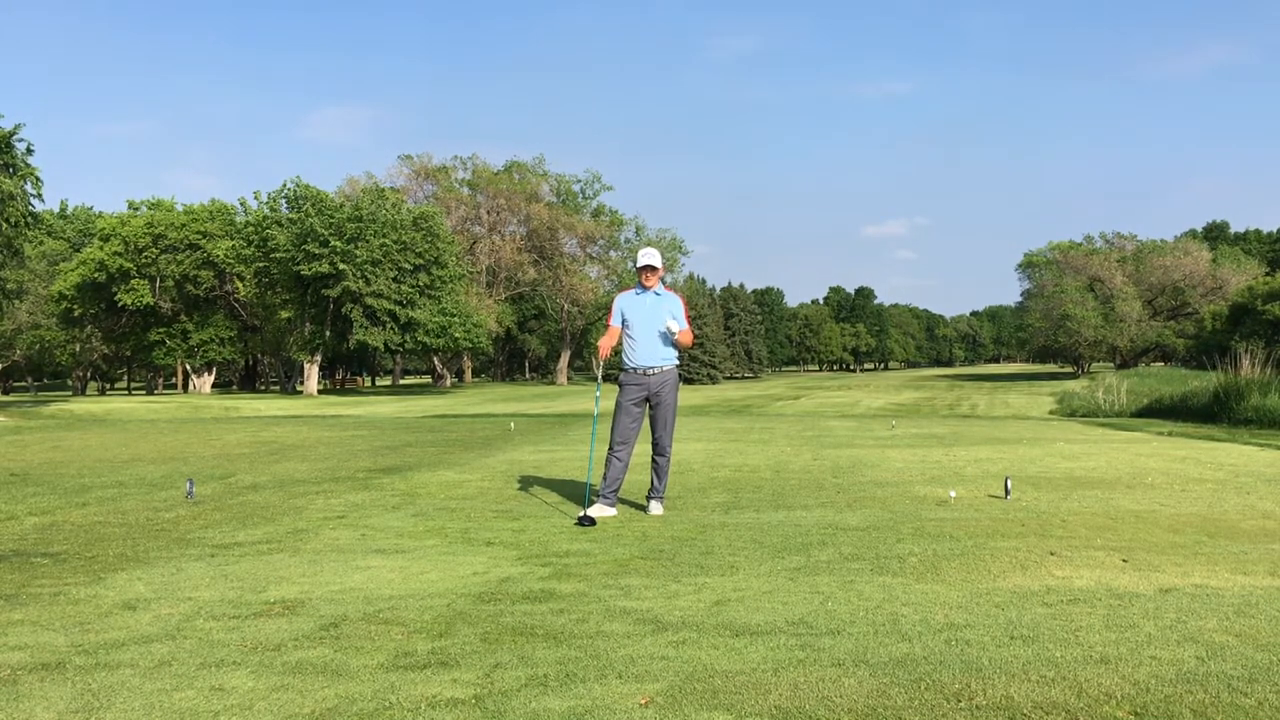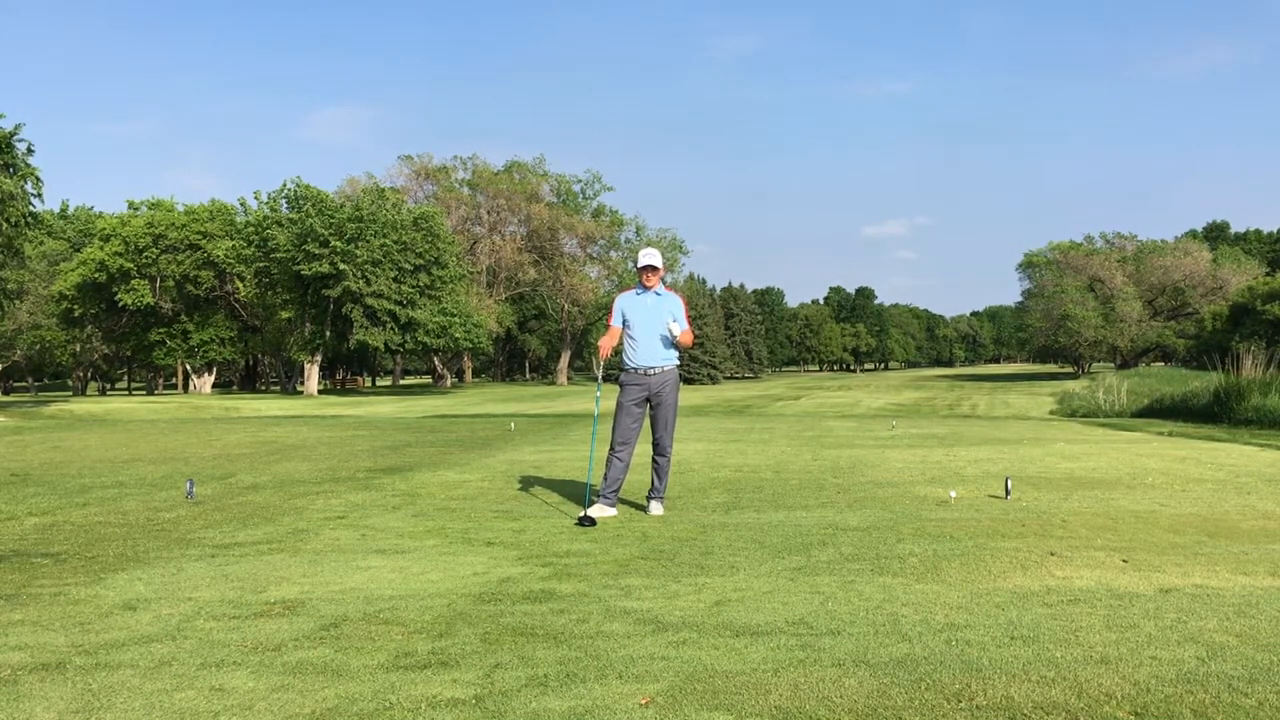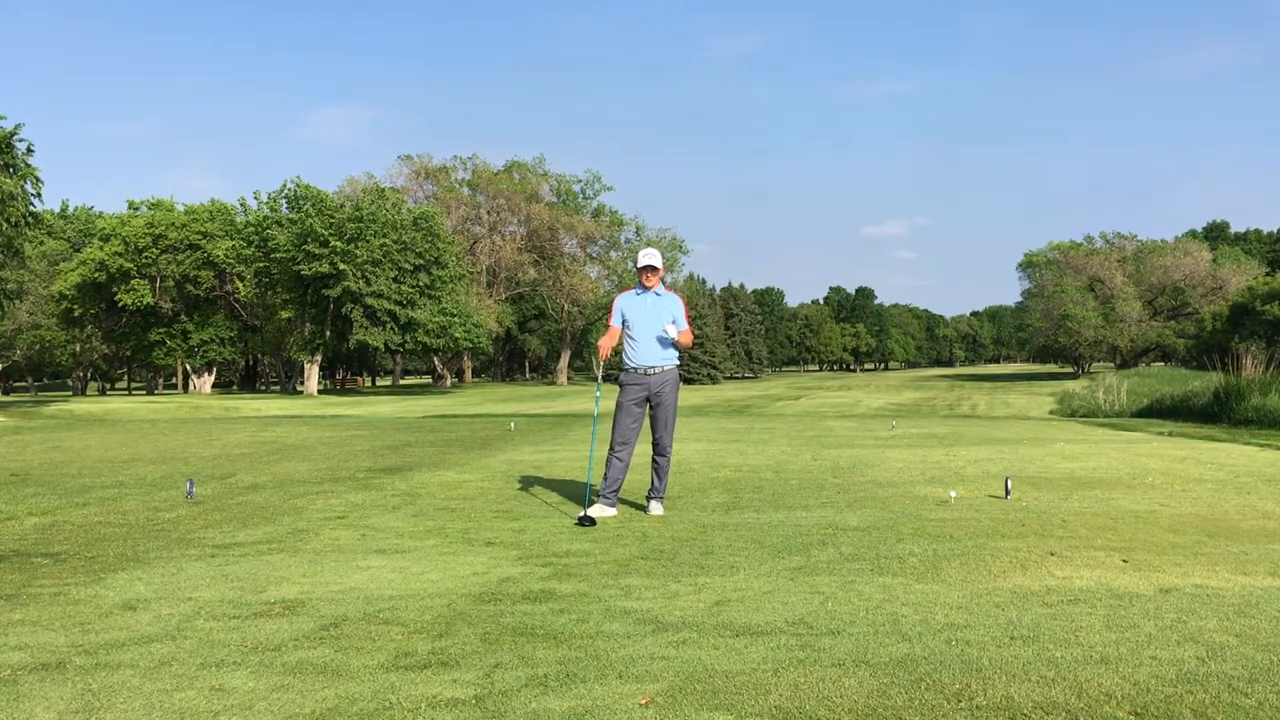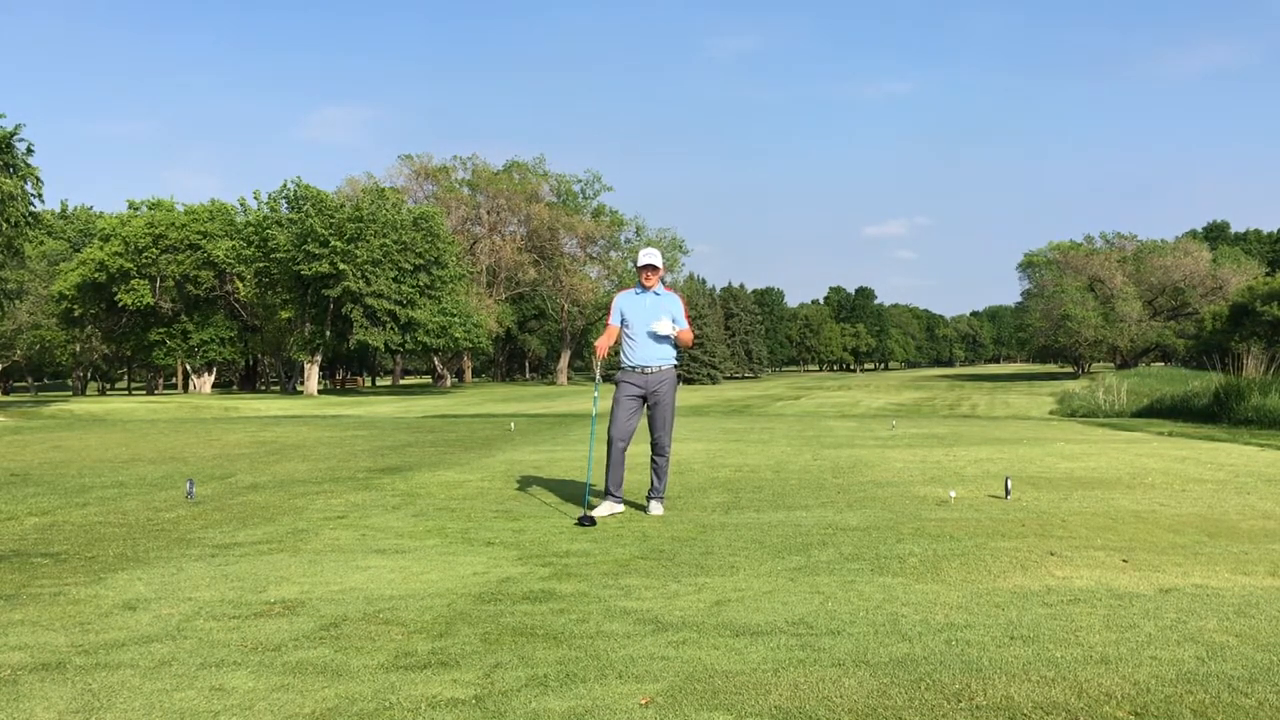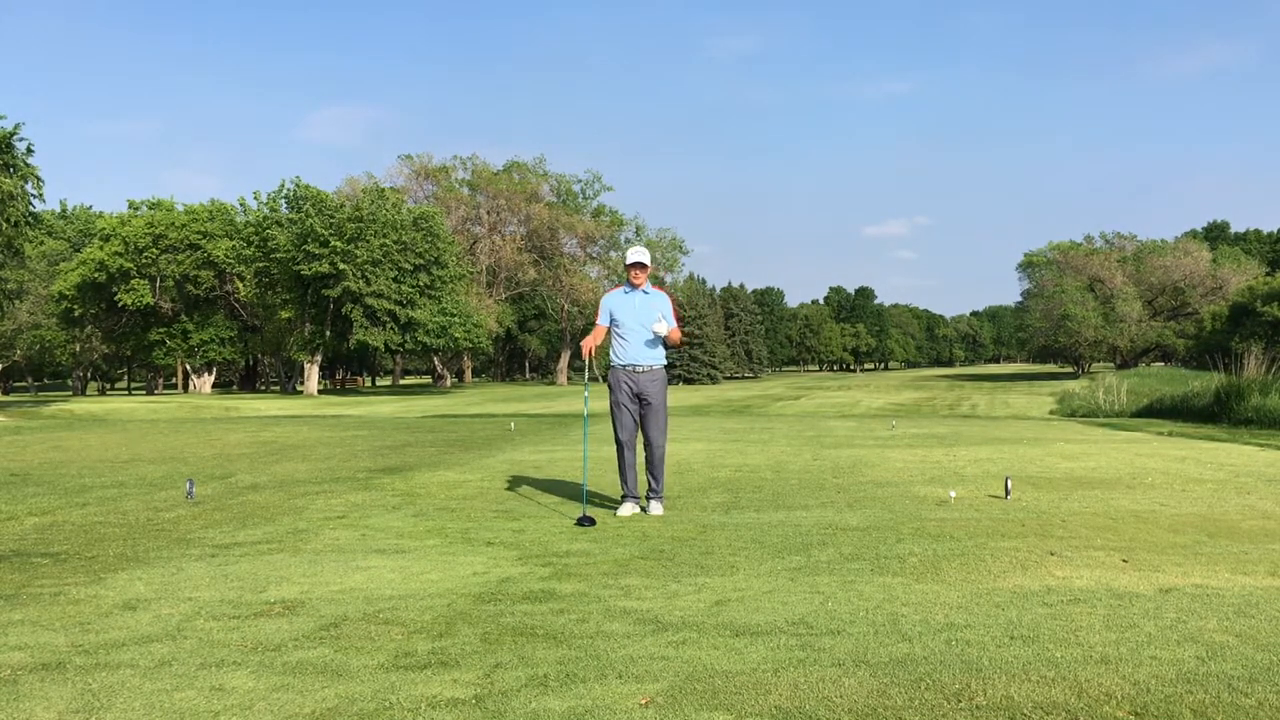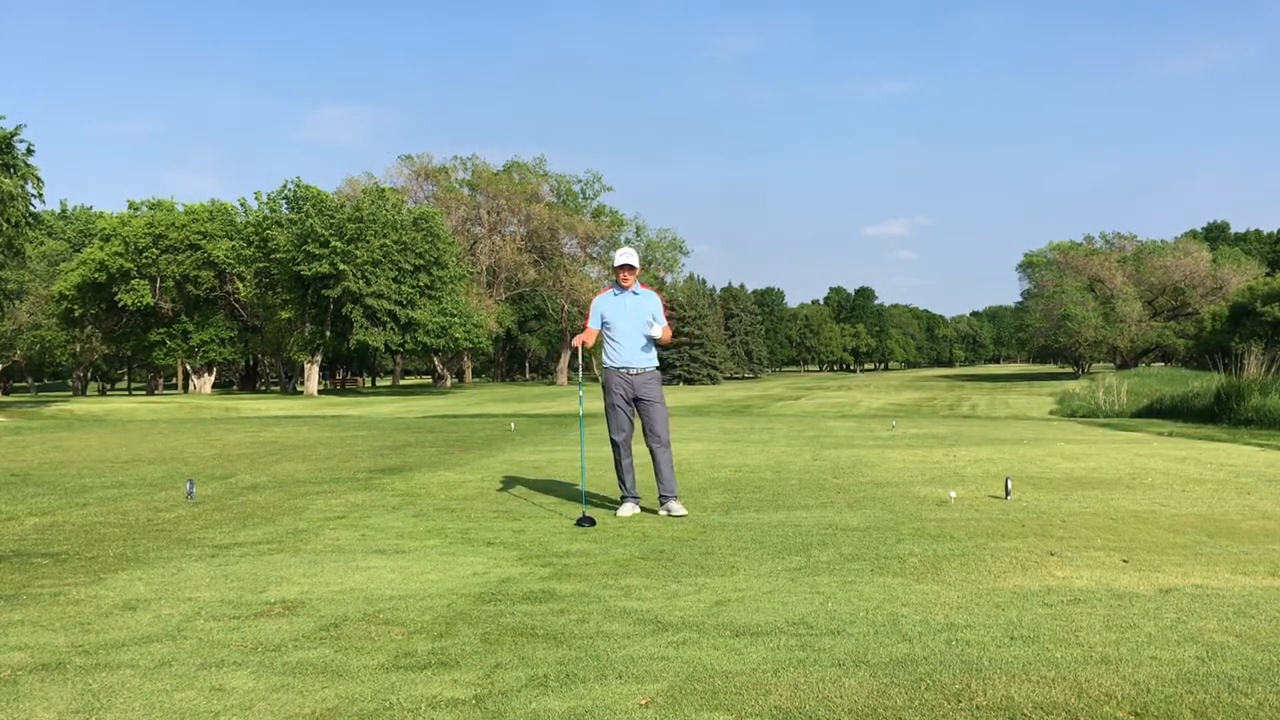
dt=0.4s
person 1, frame 1
left shoulder: (674, 300)
right shoulder: (622, 299)
left elbow: (688, 340)
right elbow: (613, 333)
left wrist: (676, 333)
right wrist: (605, 341)
left hip: (665, 377)
right hip: (632, 378)
left knee: (662, 443)
right knee: (620, 441)
left ankle: (656, 498)
right ankle: (606, 500)
person 1, frame 2
left shoulder: (674, 300)
right shoulder: (623, 300)
left elbow: (688, 340)
right elbow: (613, 334)
left wrist: (678, 335)
right wrist: (605, 341)
left hip: (665, 377)
right hip: (633, 378)
left knee: (662, 443)
right knee: (621, 441)
left ankle: (656, 498)
right ankle: (607, 500)
person 1, frame 3
left shoulder: (674, 300)
right shoulder: (623, 300)
left elbow: (688, 340)
right elbow: (613, 334)
left wrist: (675, 336)
right wrist: (605, 341)
left hip: (665, 377)
right hip: (633, 377)
left knee: (662, 442)
right knee: (621, 441)
left ankle: (656, 498)
right ankle: (606, 500)
person 1, frame 4
left shoulder: (673, 300)
right shoulder: (622, 299)
left elbow: (688, 340)
right elbow: (611, 333)
left wrist: (672, 330)
right wrist: (603, 340)
left hip: (662, 376)
right hip: (630, 376)
left knee: (661, 442)
right knee: (617, 435)
left ankle: (656, 497)
right ankle: (613, 497)
person 1, frame 5
left shoulder: (661, 298)
right shoulder: (610, 298)
left elbow: (676, 338)
right elbow: (599, 332)
left wrist: (666, 332)
right wrist: (590, 340)
left hip: (653, 374)
right hip: (622, 375)
left knee: (656, 440)
right knee: (625, 439)
left ankle: (655, 497)
right ankle: (630, 498)
person 1, frame 6
left shoulder: (652, 298)
right shoulder: (601, 301)
left elbow: (667, 335)
right elbow: (591, 336)
left wrist: (660, 334)
right wrist: (581, 338)
left hip: (648, 376)
right hip: (616, 377)
left knee: (659, 438)
right knee: (620, 440)
left ankle: (669, 499)
right ankle: (629, 499)
